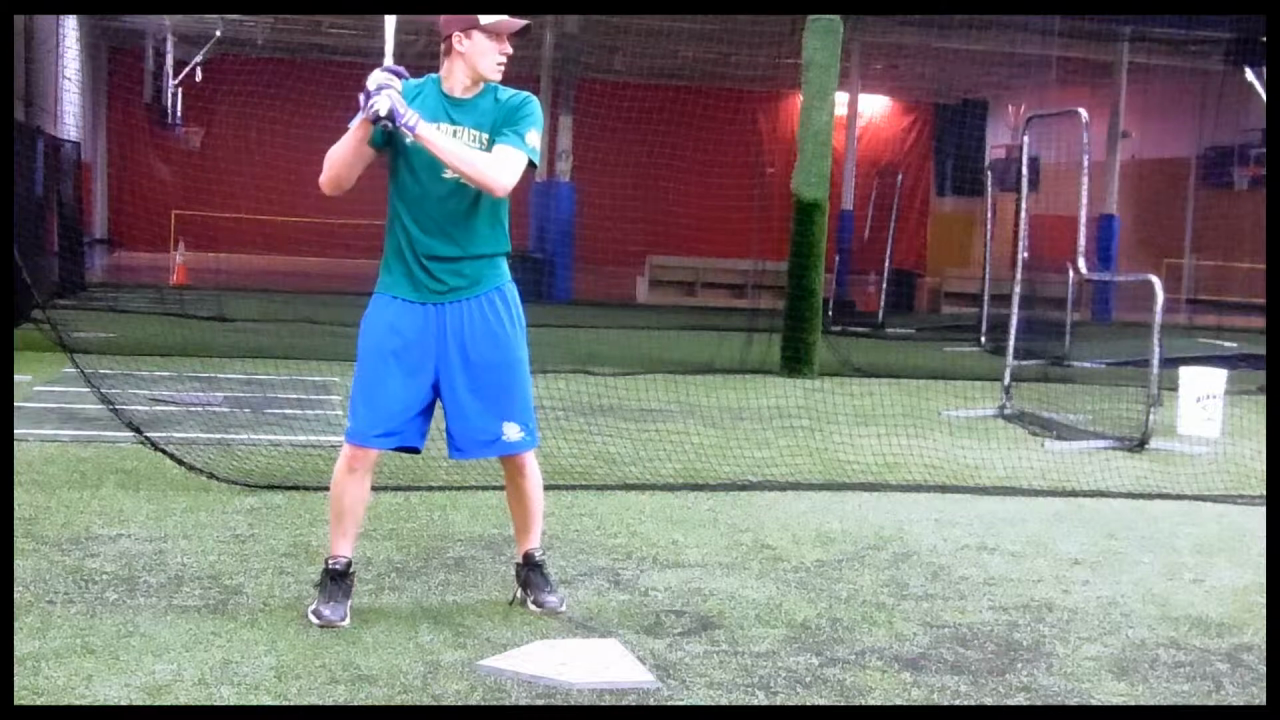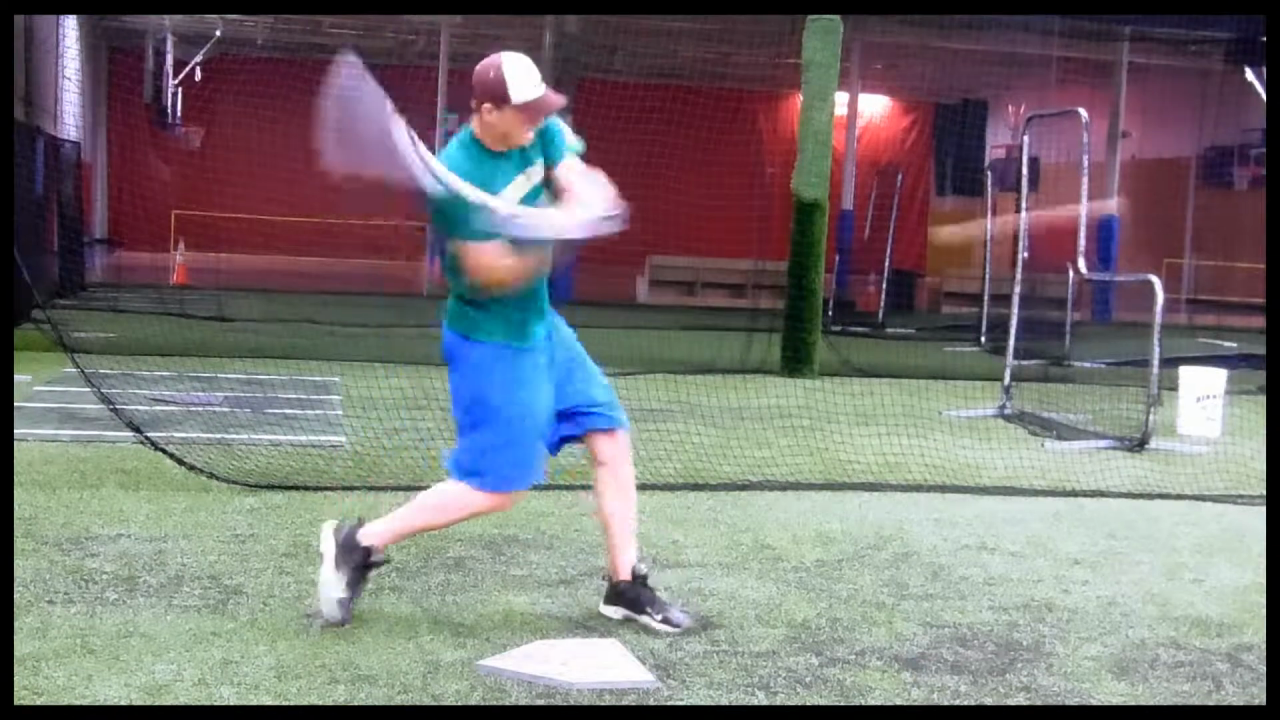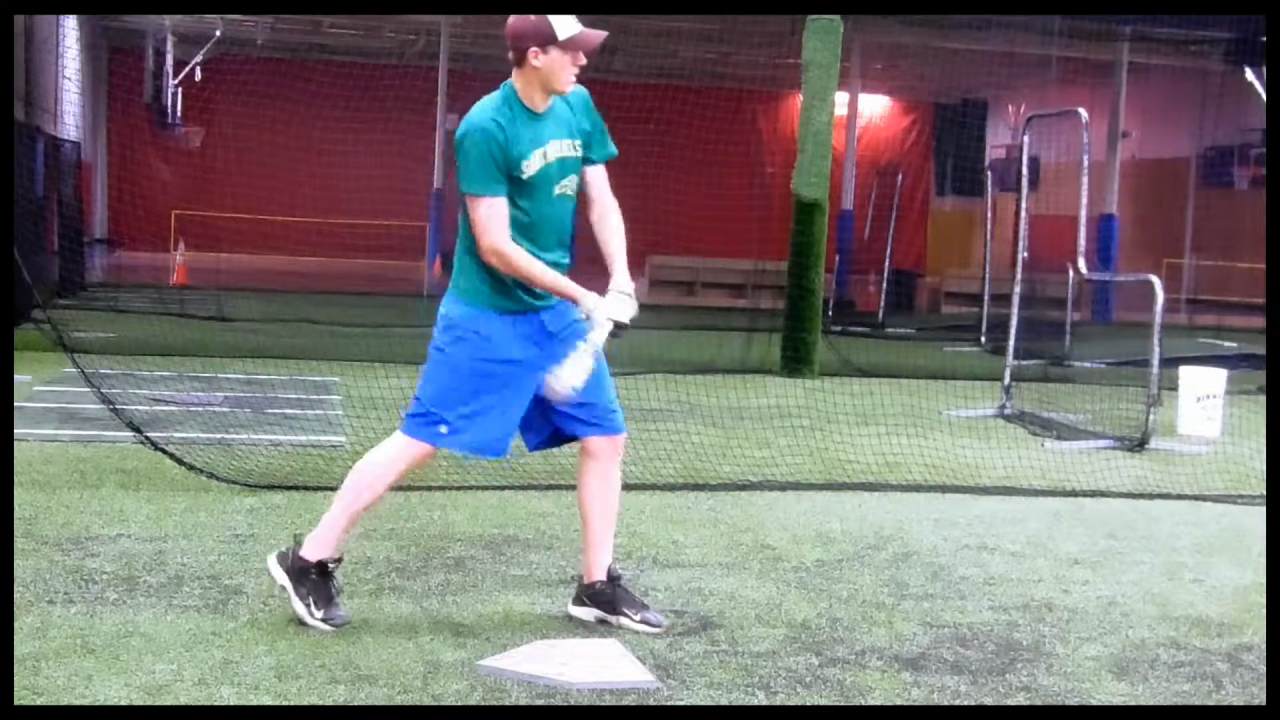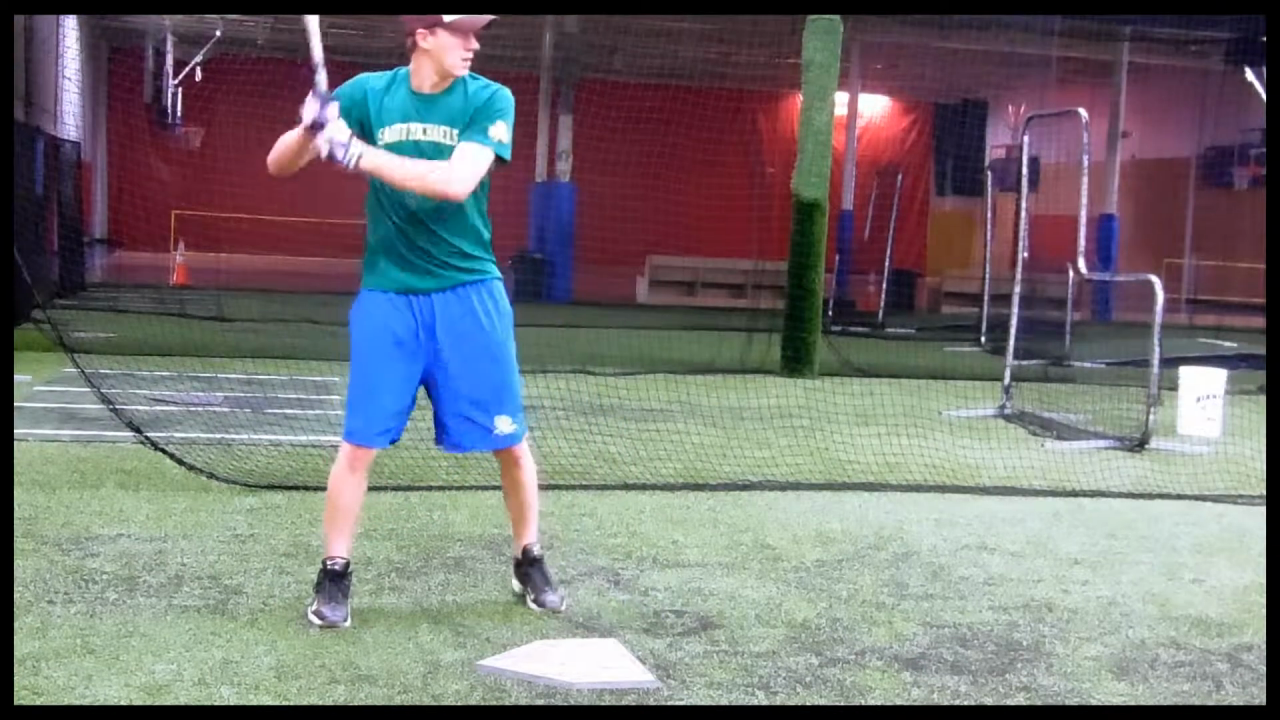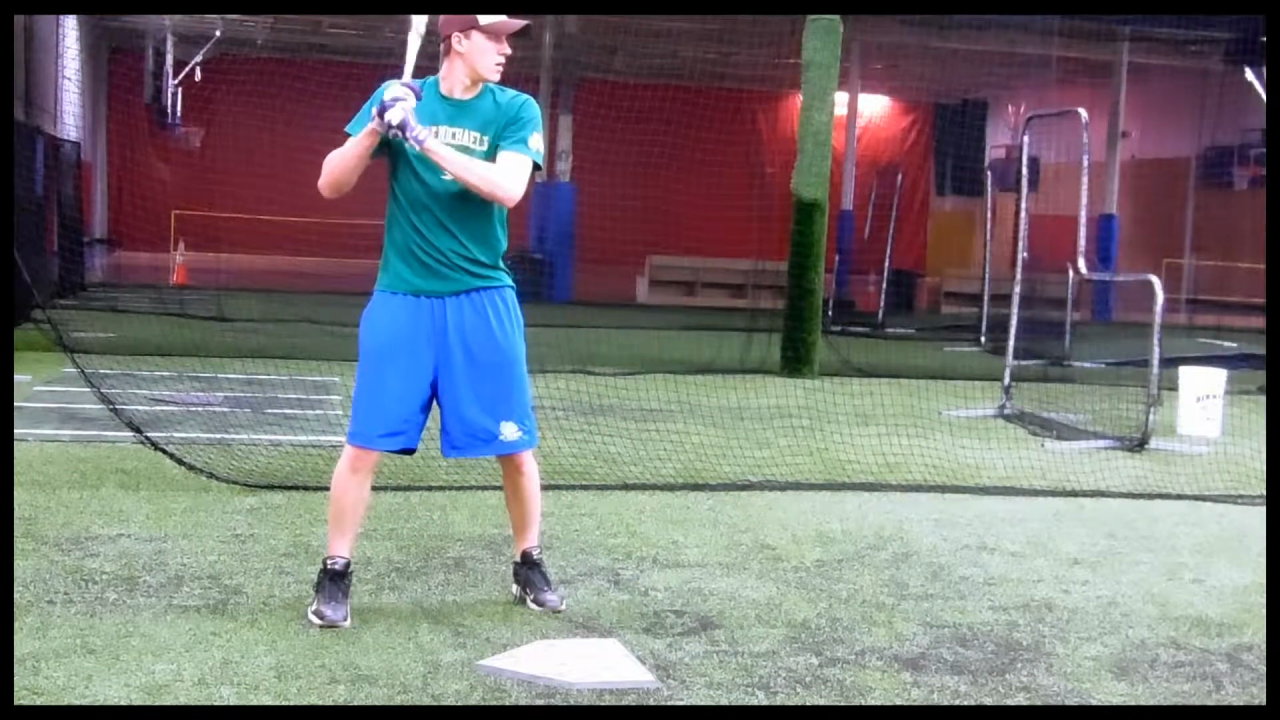
dt=1s
person 1, frame 1
left shoulder: (519, 107)
right shoulder: (403, 93)
left elbow: (500, 178)
right elbow: (332, 182)
left wrist: (416, 125)
right wrist: (368, 117)
left hip: (483, 300)
right hip: (402, 300)
left knee: (516, 447)
right knee: (363, 443)
left ankle: (530, 564)
right ankle: (337, 573)
person 1, frame 2
left shoulder: (543, 130)
right shoulder: (456, 174)
left elbow: (584, 186)
right elbow: (492, 276)
right wrist: (530, 242)
left hip: (538, 326)
right hip: (491, 344)
left knee: (612, 440)
right knee: (494, 487)
left ankle: (626, 583)
right ankle: (358, 544)
person 1, frame 3
left shoulder: (579, 106)
right shoulder: (483, 130)
left elbow: (600, 198)
right elbow: (493, 244)
left wrist: (620, 278)
right wrist: (579, 294)
left hip: (560, 311)
right hip: (486, 314)
left knee: (605, 438)
right knee: (416, 441)
left ankle: (597, 585)
right ankle: (309, 561)
person 1, frame 4
left shoulder: (491, 100)
right shoulder: (367, 92)
left elbow: (457, 183)
right elbow: (279, 164)
left wrist: (359, 152)
right wrist: (310, 126)
left hip: (470, 294)
right hip: (389, 295)
left knee: (509, 440)
right knee: (360, 442)
left ankle: (529, 559)
right ankle: (334, 574)
person 1, frame 5
left shoulder: (517, 110)
right shoulder: (398, 96)
left elbow: (508, 189)
right elbow: (330, 185)
left wrist: (422, 138)
right wrist: (379, 126)
left hip: (483, 300)
right hip: (401, 299)
left knee: (514, 446)
right knee: (365, 444)
left ankle: (528, 563)
right ankle: (334, 574)
